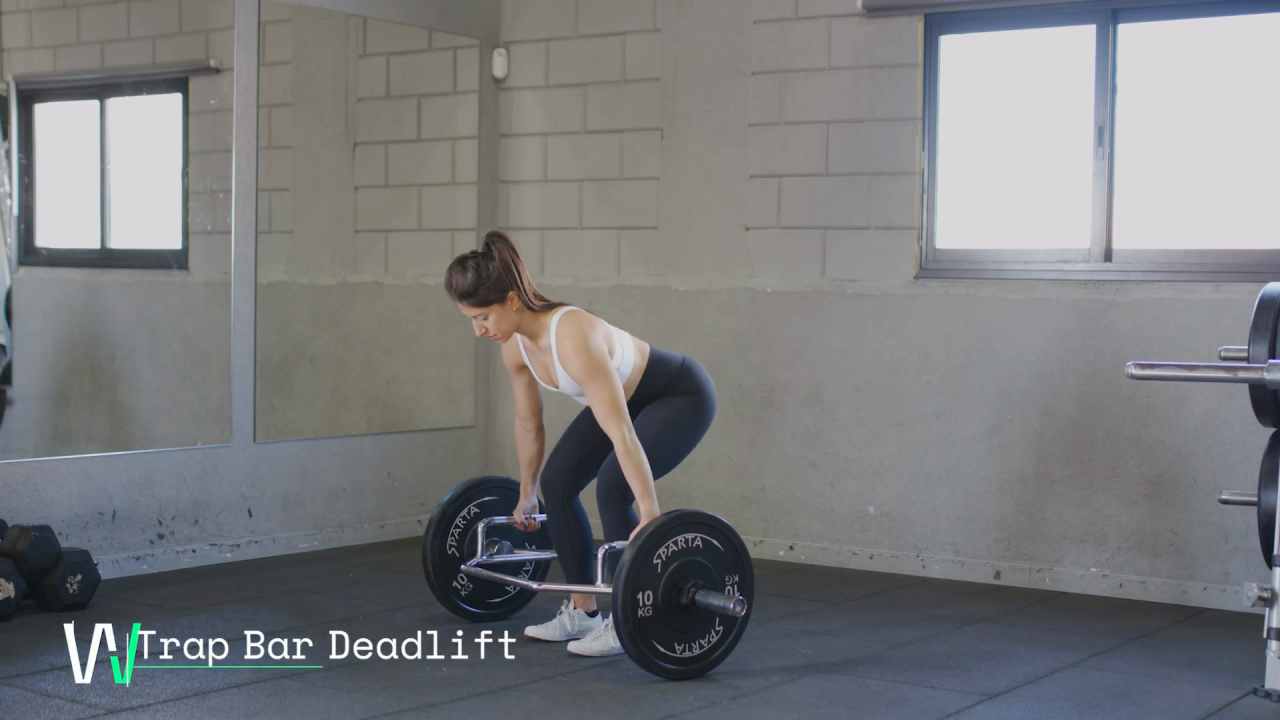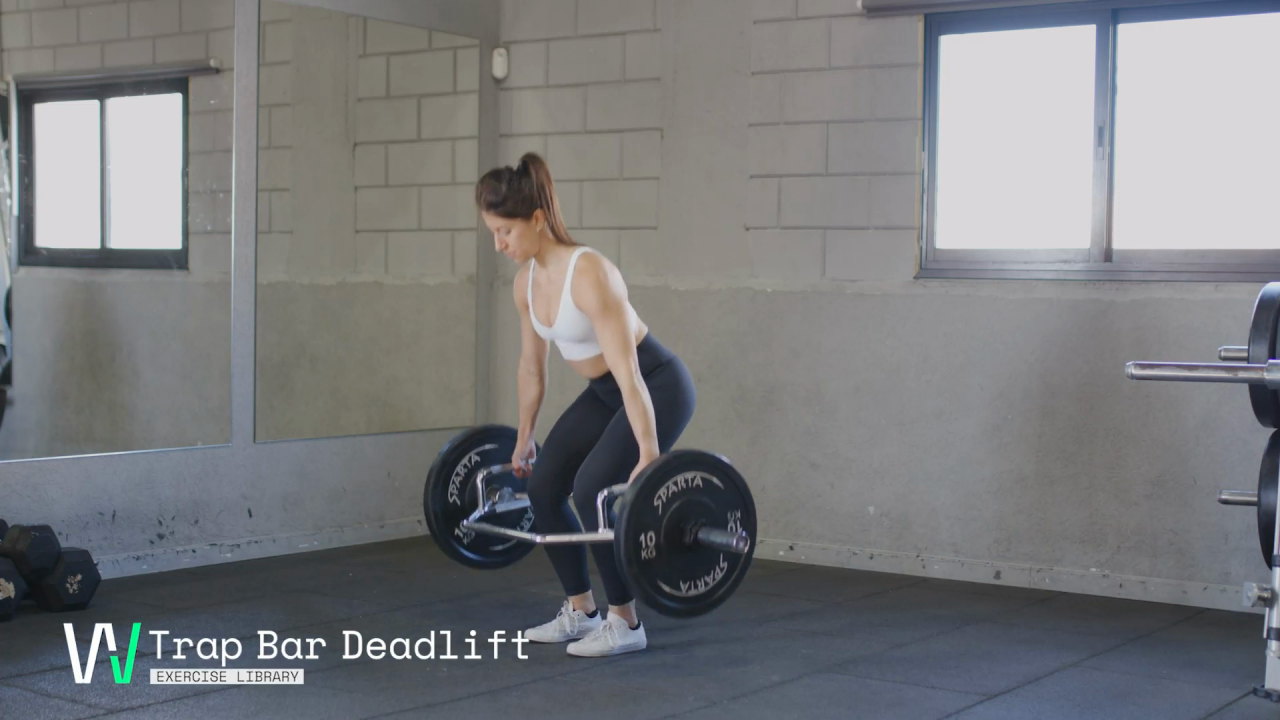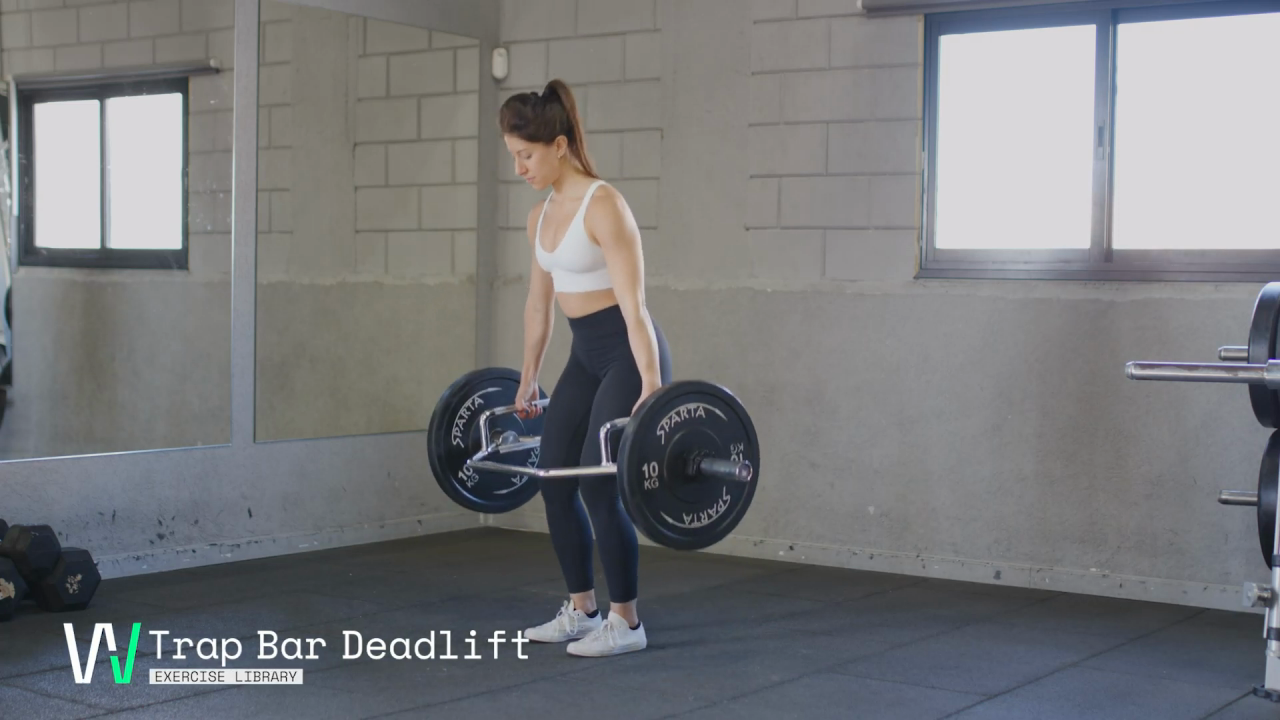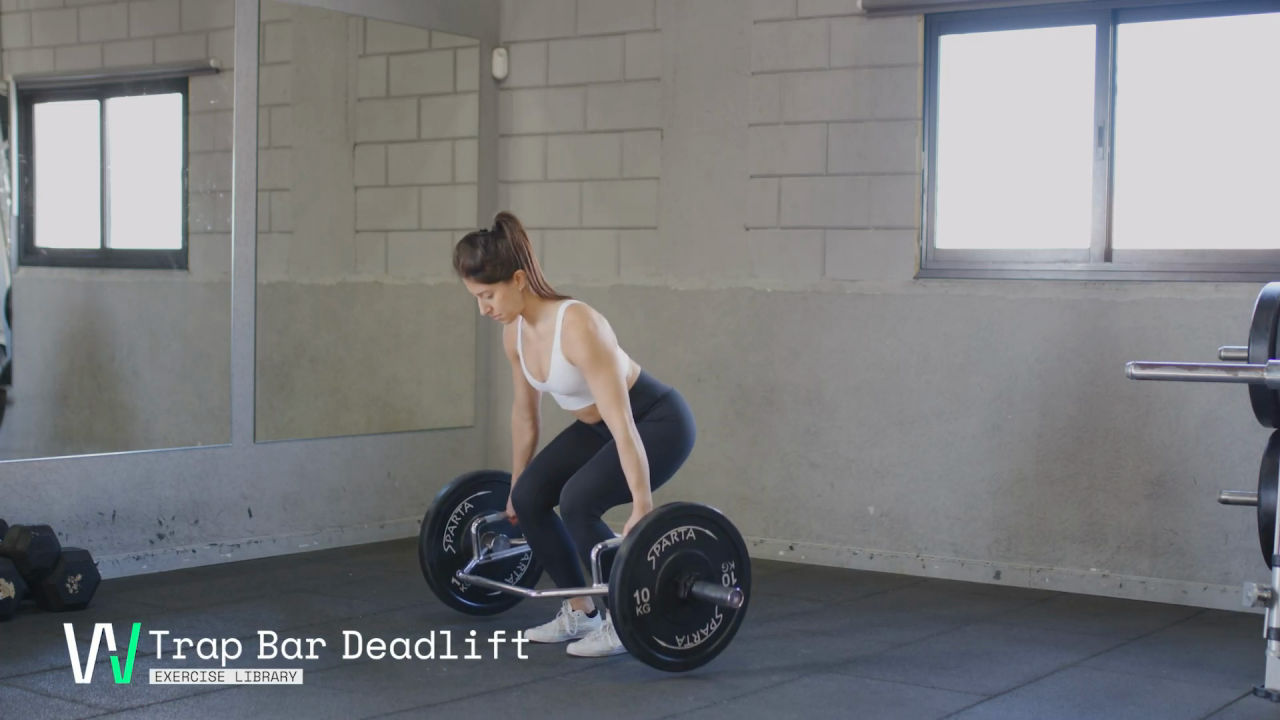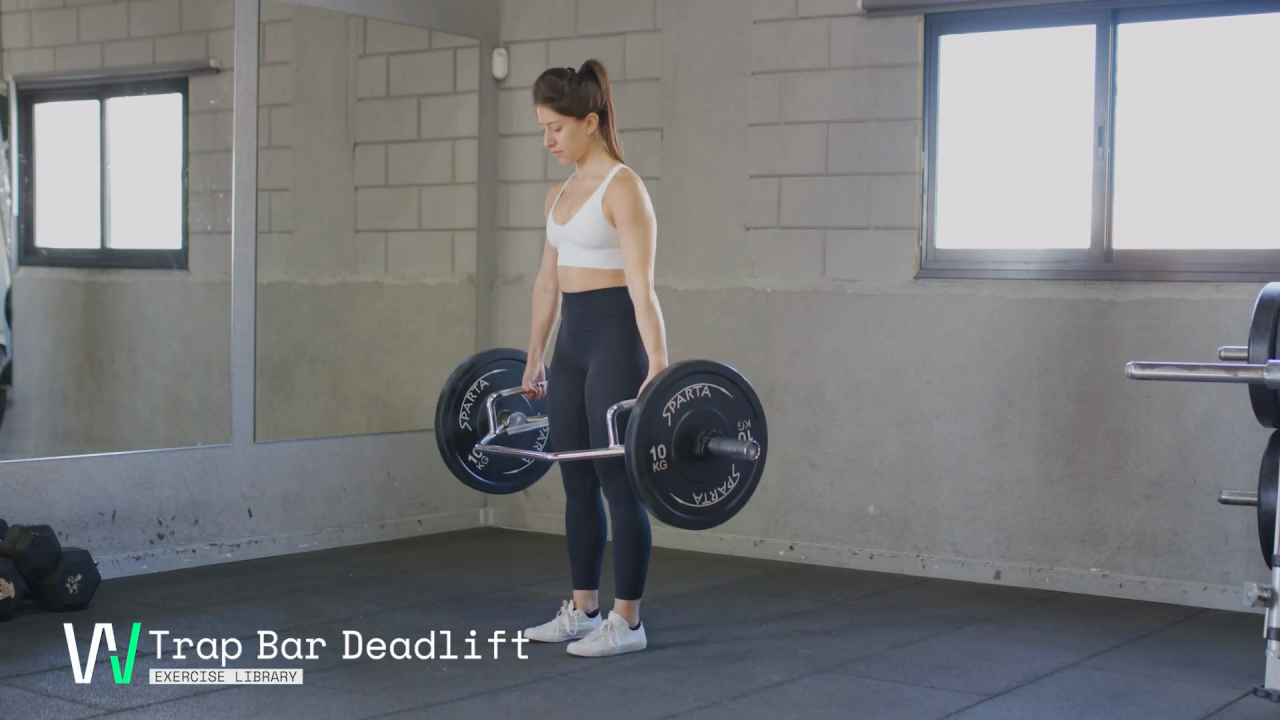
dt=1s
person 1, frame 1
left shoulder: (572, 338)
right shoulder: (515, 344)
left elbow: (621, 433)
right elbow: (528, 424)
left wrist: (651, 518)
right wrist: (527, 494)
left hip: (681, 394)
right hip: (630, 395)
left knee: (612, 488)
right knee: (556, 482)
right ankle: (581, 610)
person 1, frame 2
left shoulder: (589, 274)
right shoulder: (527, 281)
left elbow: (629, 374)
right elbow: (532, 367)
left wrist: (649, 459)
right wrist: (523, 442)
left hip: (658, 386)
right hip: (603, 392)
left knee: (592, 490)
right knee: (542, 485)
left ankle: (626, 622)
right ankle: (581, 611)
person 1, frame 3
left shoulder: (604, 205)
right shoulder: (543, 214)
left elbow: (634, 305)
right elbow: (539, 303)
left wrist: (652, 389)
right wrist: (527, 379)
left hip: (625, 355)
right hip: (585, 357)
left knee: (600, 486)
right knee: (555, 484)
left ankle: (625, 622)
right ankle: (582, 611)
person 1, frame 4
left shoulder: (578, 327)
right shoulder: (515, 332)
left elbow: (623, 425)
right elbow: (524, 413)
left wrist: (643, 508)
right wrist: (515, 485)
left hip: (658, 421)
right hip: (599, 426)
left knee: (578, 501)
right knee: (528, 499)
right ankle: (581, 610)
person 1, frame 5
left shoulder: (623, 187)
right shoulder: (561, 193)
left elbow: (643, 288)
right elbow: (548, 282)
left wrist: (658, 370)
right wrist: (535, 358)
left hip: (617, 339)
right hip: (572, 343)
left knee: (619, 483)
right knee: (578, 482)
left ankle: (627, 622)
right ankle: (582, 609)
